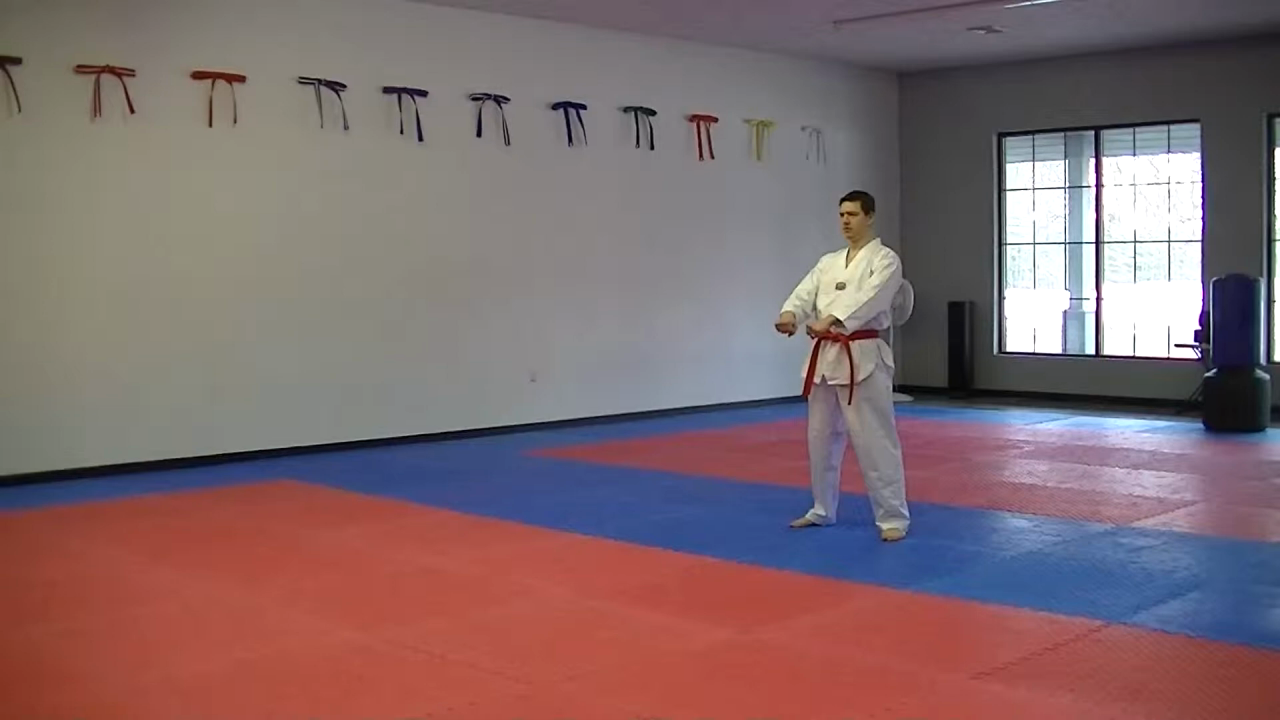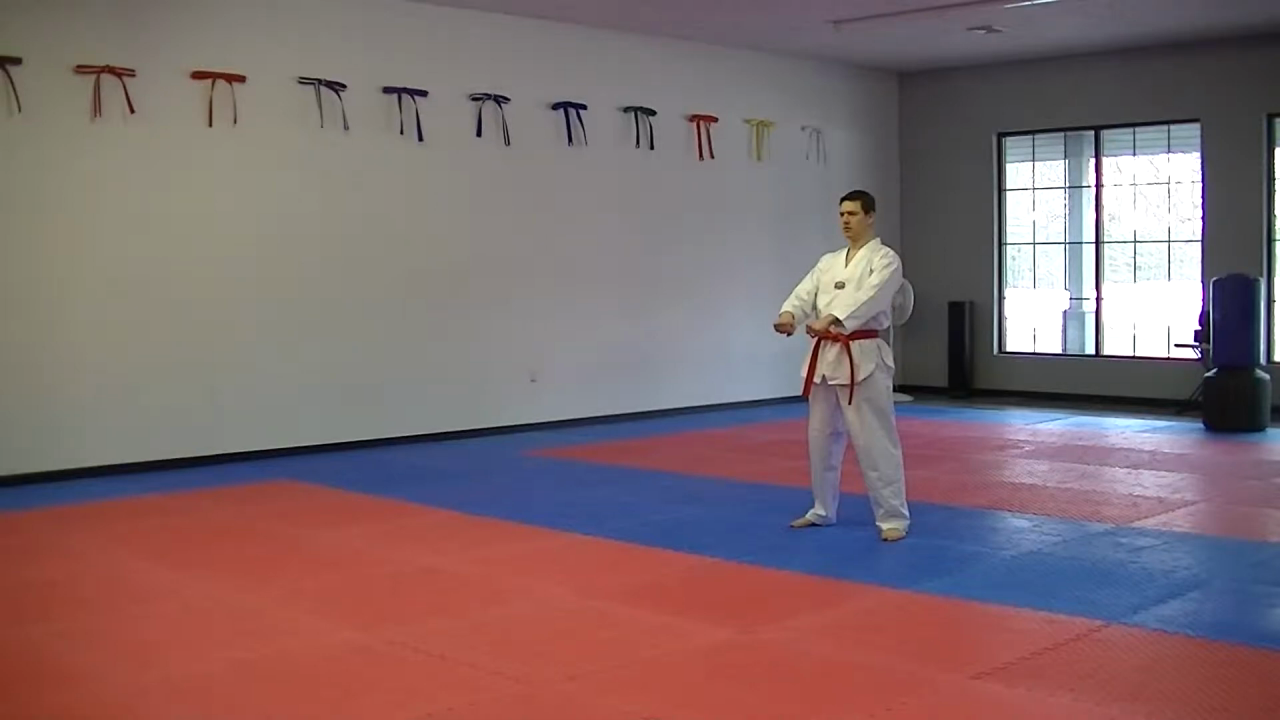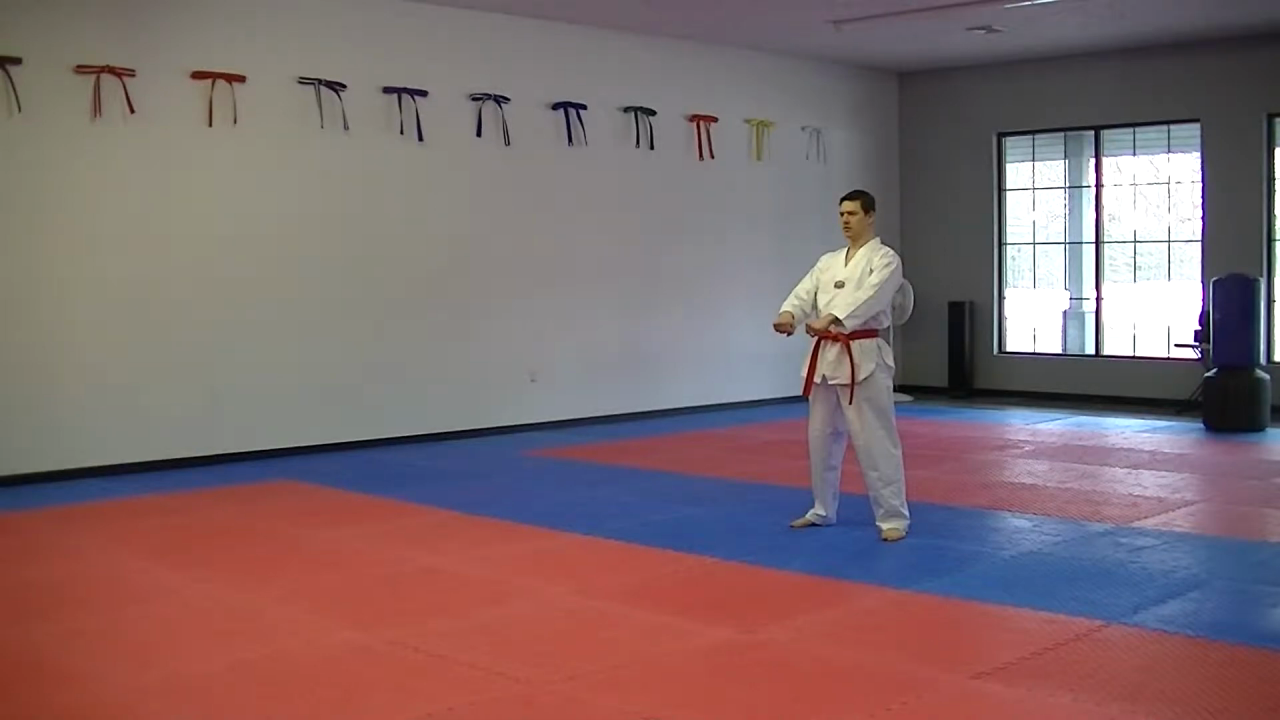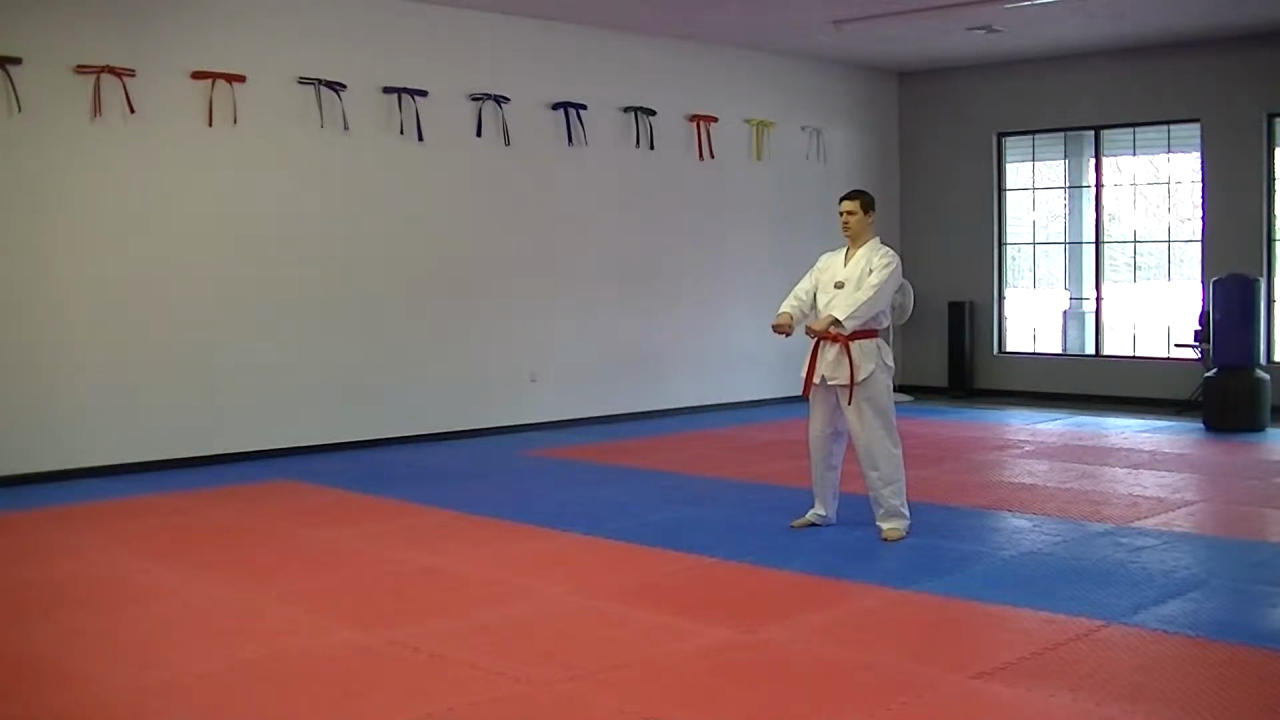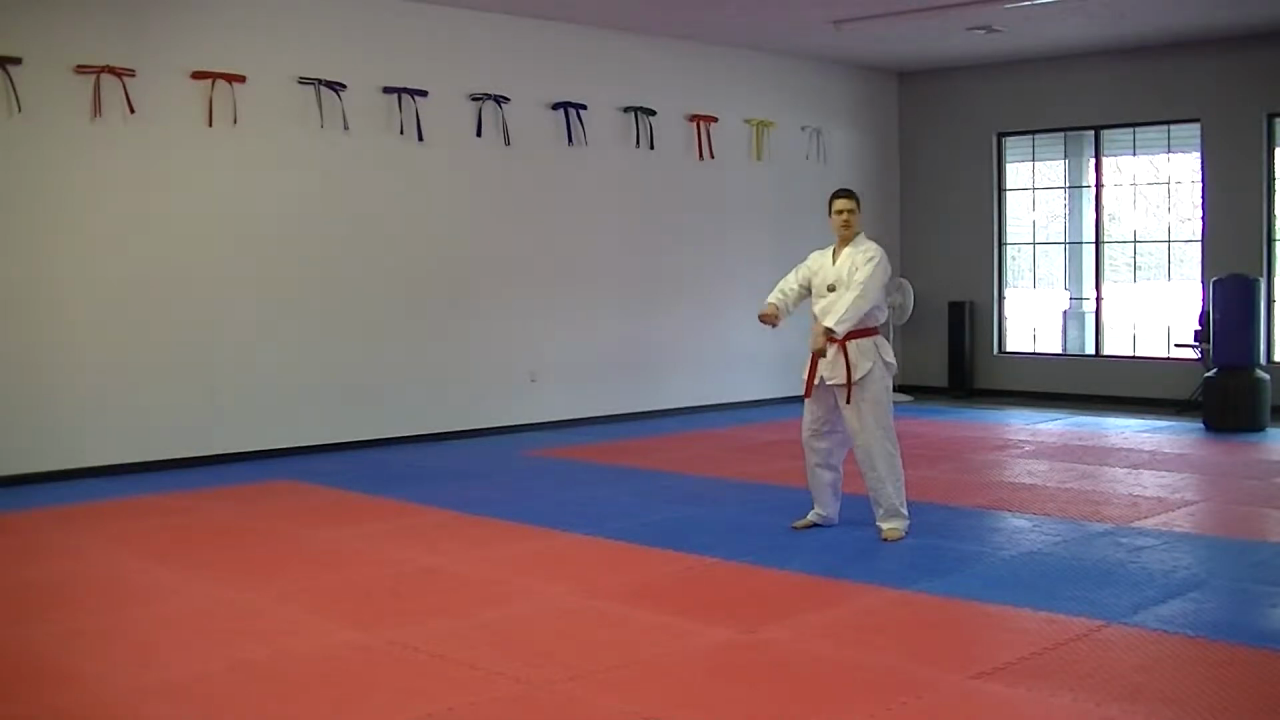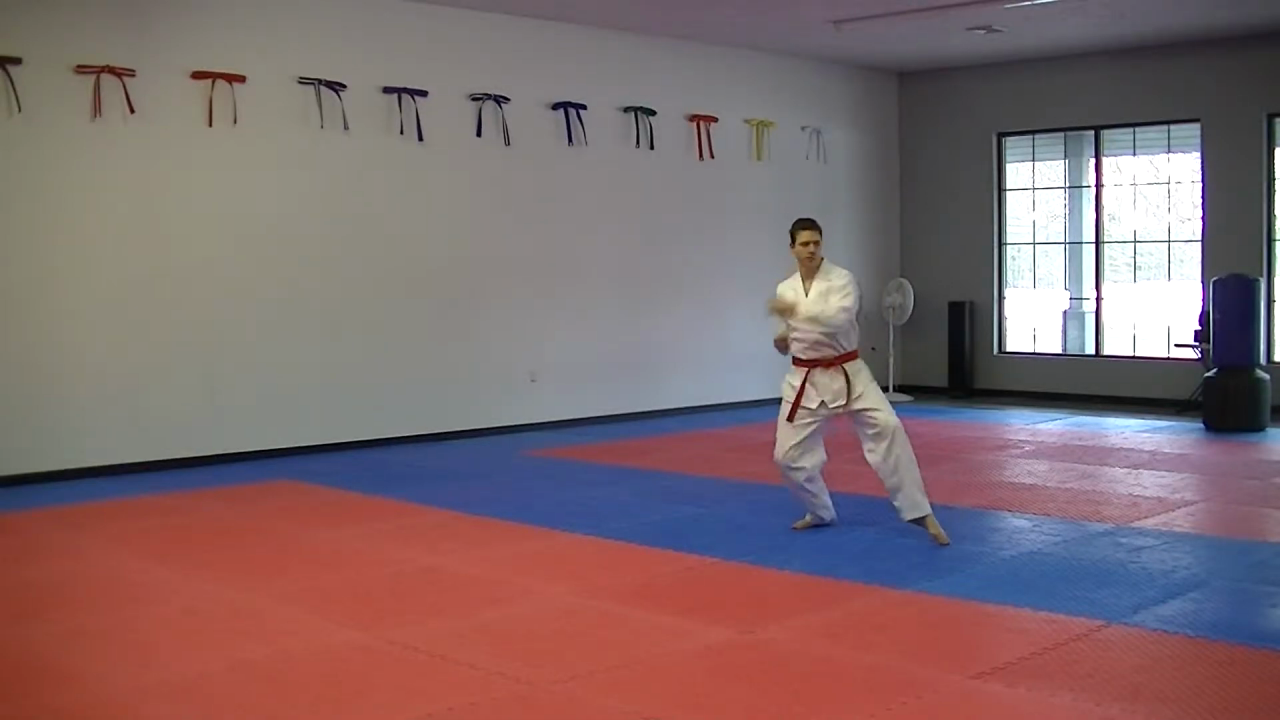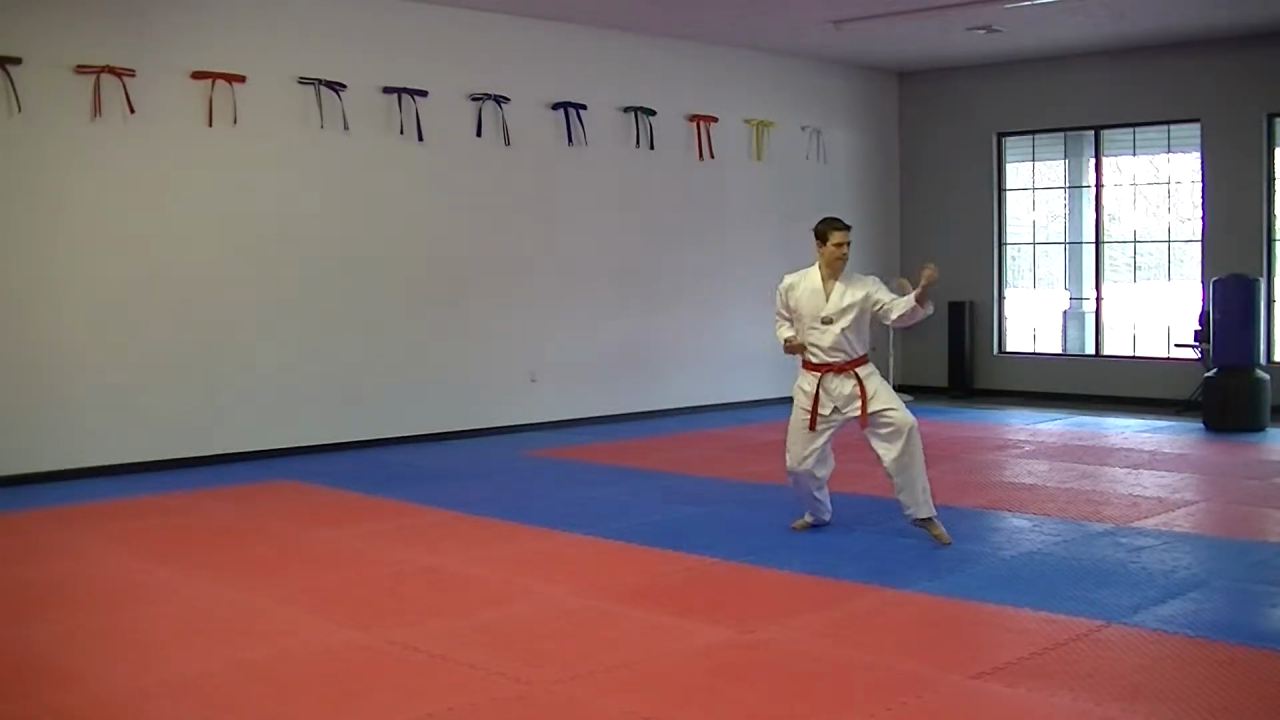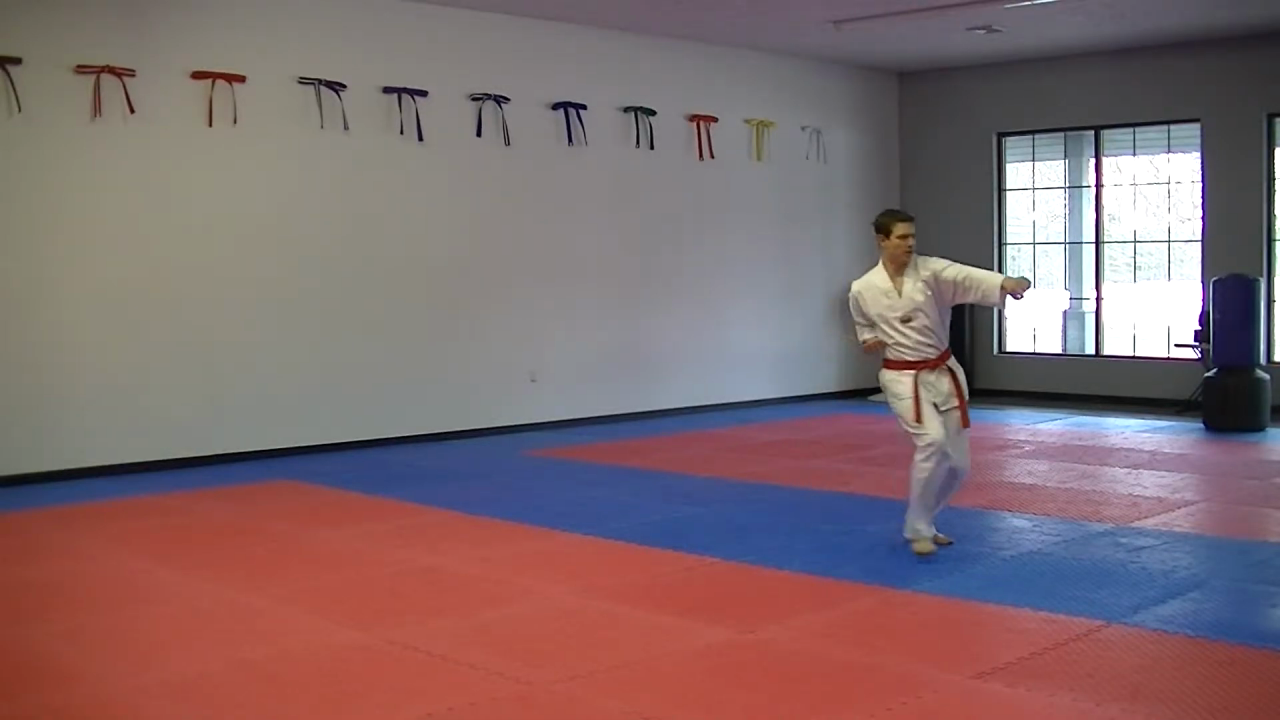
dt=0.5s
person 1, frame 1
left shoulder: (885, 260)
right shoulder: (828, 262)
left elbow: (868, 298)
right elbow: (805, 292)
left wrist: (829, 320)
right wrist: (789, 314)
left hip: (862, 358)
right hip: (825, 358)
left knee: (874, 439)
right knee: (821, 437)
left ankle: (893, 517)
right ankle: (822, 510)
person 1, frame 2
left shoulder: (885, 260)
right shoulder: (828, 262)
left elbow: (868, 297)
right elbow: (805, 292)
left wrist: (829, 319)
right wrist: (789, 313)
left hip: (863, 358)
right hip: (826, 357)
left knee: (875, 439)
right knee: (822, 436)
left ankle: (893, 517)
right ankle: (823, 510)
person 1, frame 3
left shoulder: (885, 259)
right shoulder: (828, 261)
left elbow: (867, 297)
right elbow: (805, 291)
left wrist: (829, 318)
right wrist: (788, 313)
left hip: (864, 357)
right hip: (827, 357)
left knee: (875, 439)
right knee: (822, 436)
left ankle: (893, 516)
right ankle: (823, 510)
person 1, frame 4
left shoulder: (885, 259)
right shoulder: (828, 261)
left elbow: (868, 298)
right elbow: (804, 292)
left wrist: (829, 320)
right wrist: (787, 314)
left hip: (863, 357)
right hip: (826, 357)
left knee: (875, 439)
right knee: (822, 437)
left ankle: (893, 517)
right ankle: (823, 510)
person 1, frame 5
left shoulder: (870, 255)
right shoulder: (818, 260)
left elbow: (856, 299)
right elbow: (791, 288)
left wrist: (825, 331)
right wrist: (774, 307)
left hip: (863, 356)
right hip: (828, 356)
left knee: (873, 439)
right knee: (818, 437)
left ankle: (893, 518)
right ankle: (824, 511)
person 1, frame 6
left shoulder: (841, 280)
right shoulder: (785, 289)
left elbow: (839, 319)
left wrist: (793, 310)
right wrist: (784, 341)
left hip: (847, 376)
right hip: (804, 380)
left knee: (887, 431)
right knee: (789, 455)
left ankle: (919, 512)
right ankle: (820, 512)
person 1, frame 7
left shoulder: (864, 287)
right shoulder: (793, 285)
left elbow: (898, 311)
right elbow: (783, 320)
left wrist: (921, 294)
right wrist: (790, 339)
left hip: (860, 378)
right hip: (815, 383)
left knee: (903, 427)
right knee: (801, 460)
left ankle: (923, 515)
right ankle: (816, 513)
person 1, frame 8
left shoulder: (931, 270)
right shoulder: (862, 289)
left elbow: (968, 278)
left wrist: (1005, 282)
right wrist: (871, 341)
left hip: (944, 374)
right hip: (904, 379)
left knee: (955, 462)
right knee: (931, 444)
left ankle: (921, 523)
right ankle: (917, 530)
